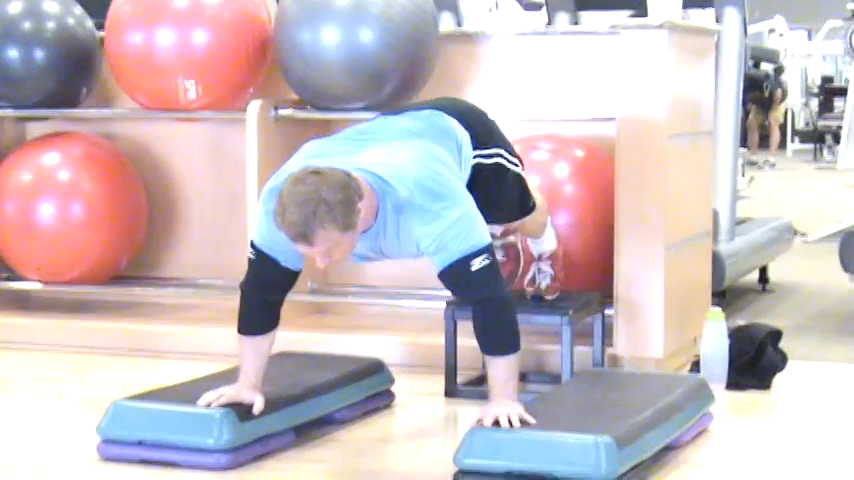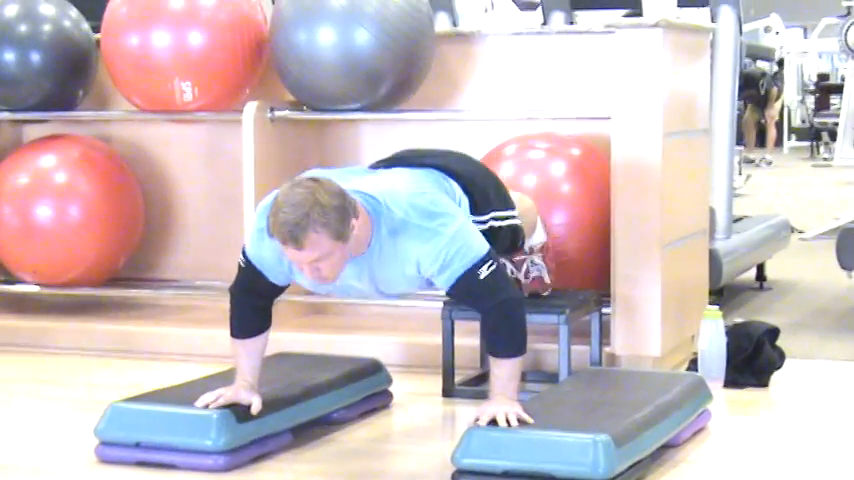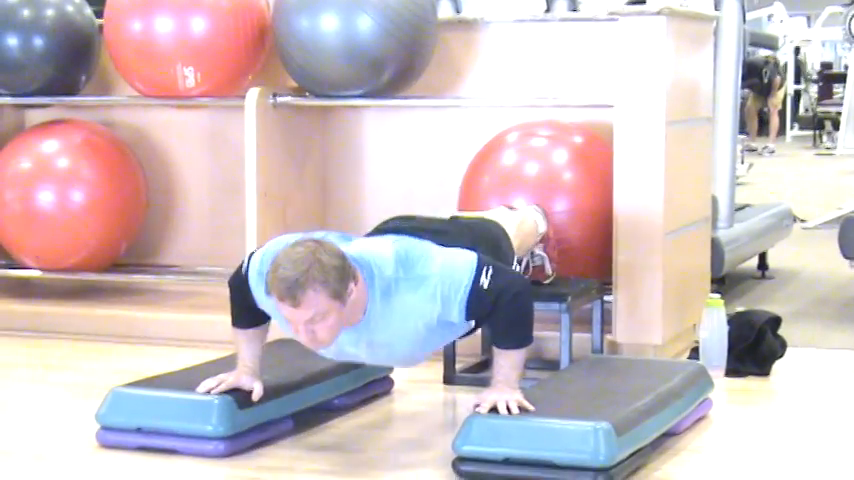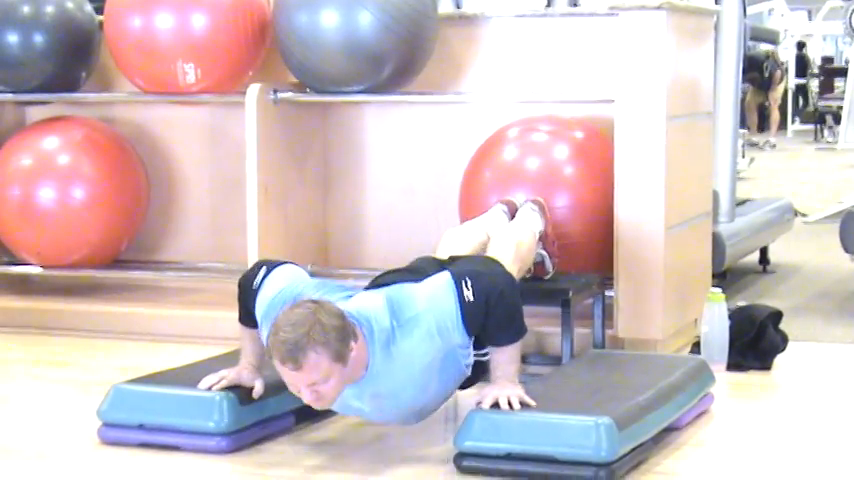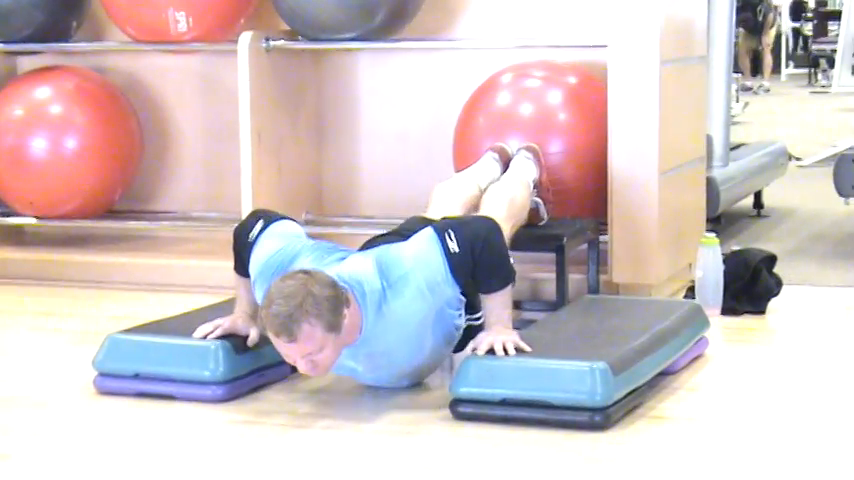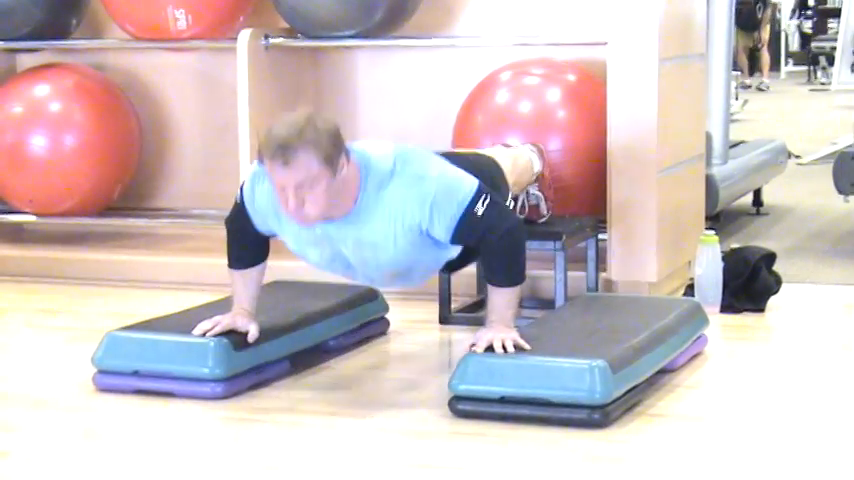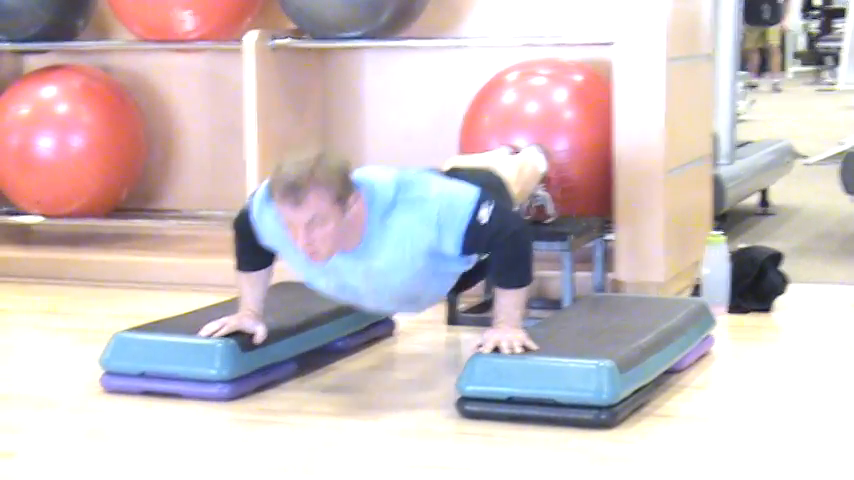
dt=0.4s
person 1, frame 1
left shoulder: (426, 200)
right shoulder: (281, 198)
left elbow: (488, 294)
right elbow: (261, 288)
left wrist: (504, 398)
right wrist: (248, 383)
left hip: (463, 136)
left knee: (519, 211)
left ankle: (545, 253)
right ankle: (490, 238)
person 1, frame 2
left shoulder: (421, 222)
right shoulder: (273, 221)
left elbow: (499, 299)
right elbow: (249, 294)
left wrist: (503, 397)
right wrist: (245, 383)
left hip: (463, 191)
left knee: (512, 230)
left ankle: (536, 243)
person 1, frame 3
left shoulder: (414, 280)
right shoulder: (272, 267)
left elbow: (513, 291)
right elbow: (241, 289)
left wrist: (505, 384)
right wrist: (247, 368)
left knee: (504, 237)
left ankle: (533, 221)
right ankle: (501, 216)
person 1, frame 4
left shoulder: (409, 332)
right shoulder: (280, 306)
left elbow: (499, 289)
left wrist: (506, 379)
right wrist: (248, 365)
right hip: (392, 286)
left knee: (504, 261)
right knee: (447, 254)
left ankle: (531, 219)
right ankle: (498, 214)
person 1, frame 5
left shoulder: (402, 293)
right shoulder: (277, 273)
left elbow: (482, 237)
right elbow: (254, 226)
left wrist: (499, 325)
right wrist: (245, 314)
right hip: (385, 249)
left knee: (498, 216)
right knee: (439, 213)
left ankle: (525, 167)
right ankle: (490, 163)
person 1, frame 6
left shoulder: (408, 187)
right shoulder: (270, 181)
left elbow: (504, 232)
right elbow: (240, 229)
left wrist: (500, 324)
right wrist: (241, 311)
left knee: (501, 174)
left ankle: (529, 160)
right ankle: (498, 151)
person 1, frame 7
left shoulder: (419, 210)
right shoulder: (273, 205)
left elbow: (510, 241)
right elbow: (249, 238)
left wrist: (508, 326)
right wrist: (249, 312)
left hip: (479, 214)
left knee: (503, 186)
right knee: (457, 171)
left ankle: (534, 162)
right ankle: (503, 156)
